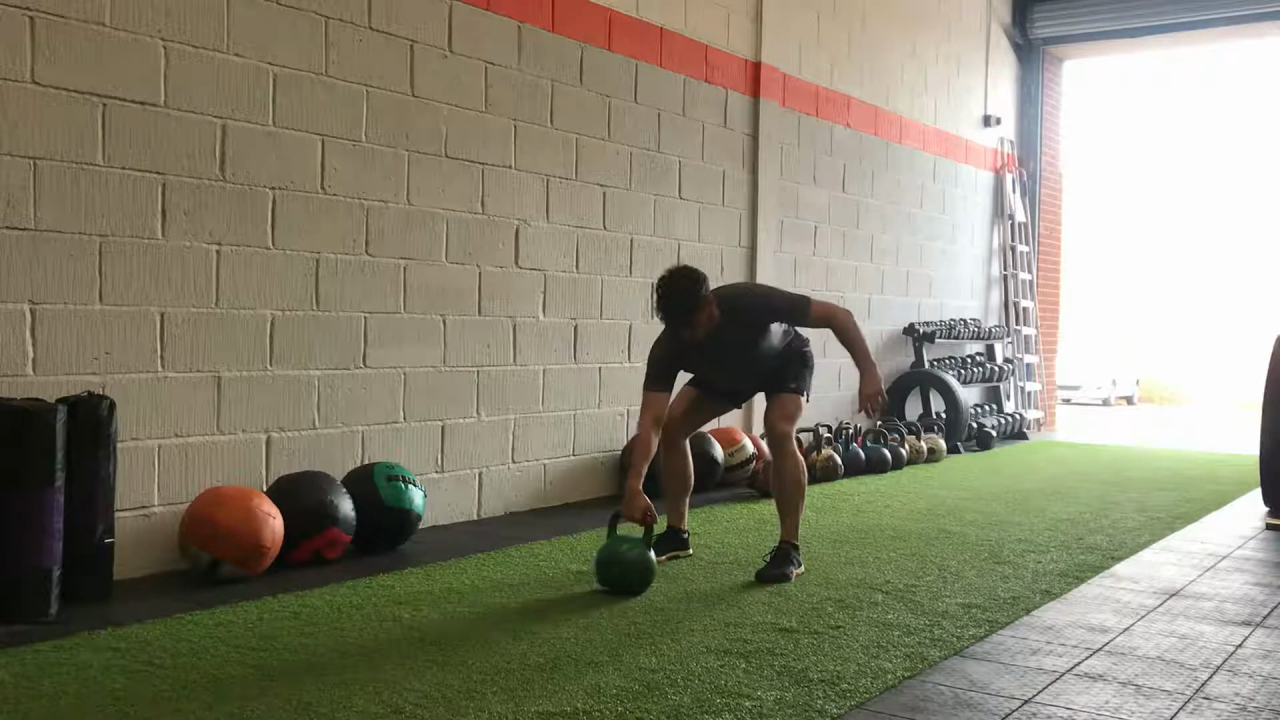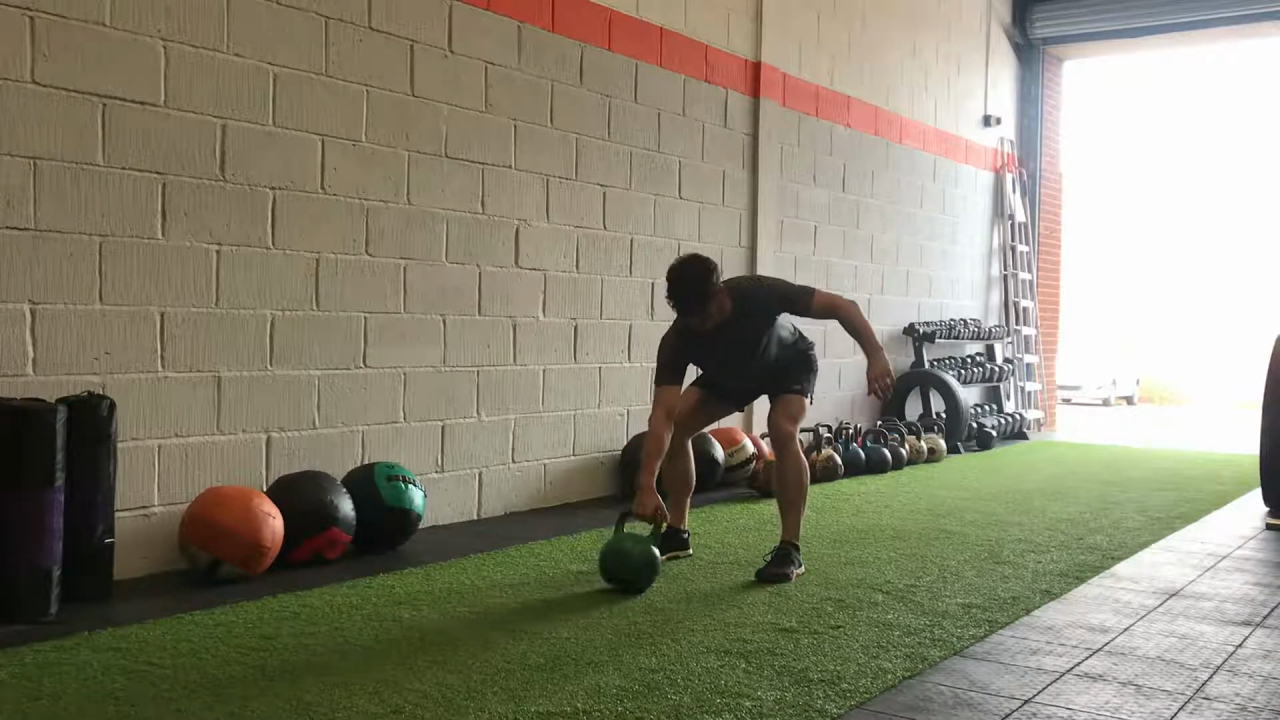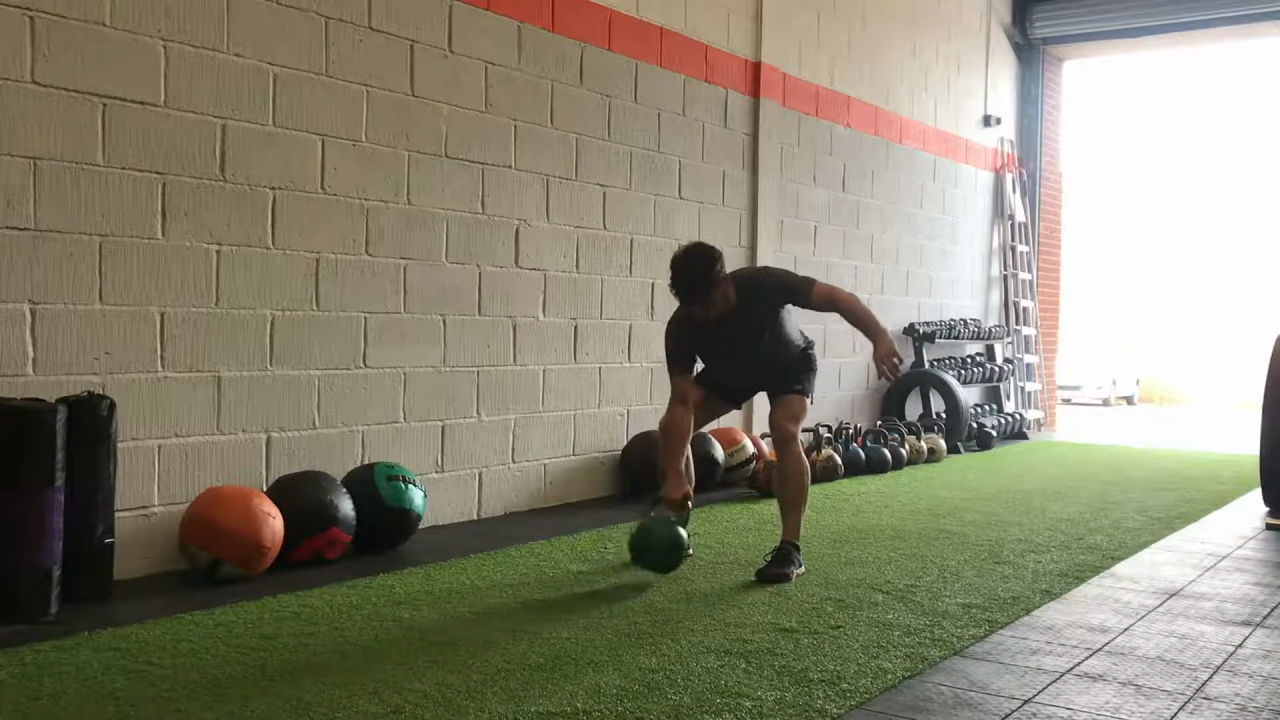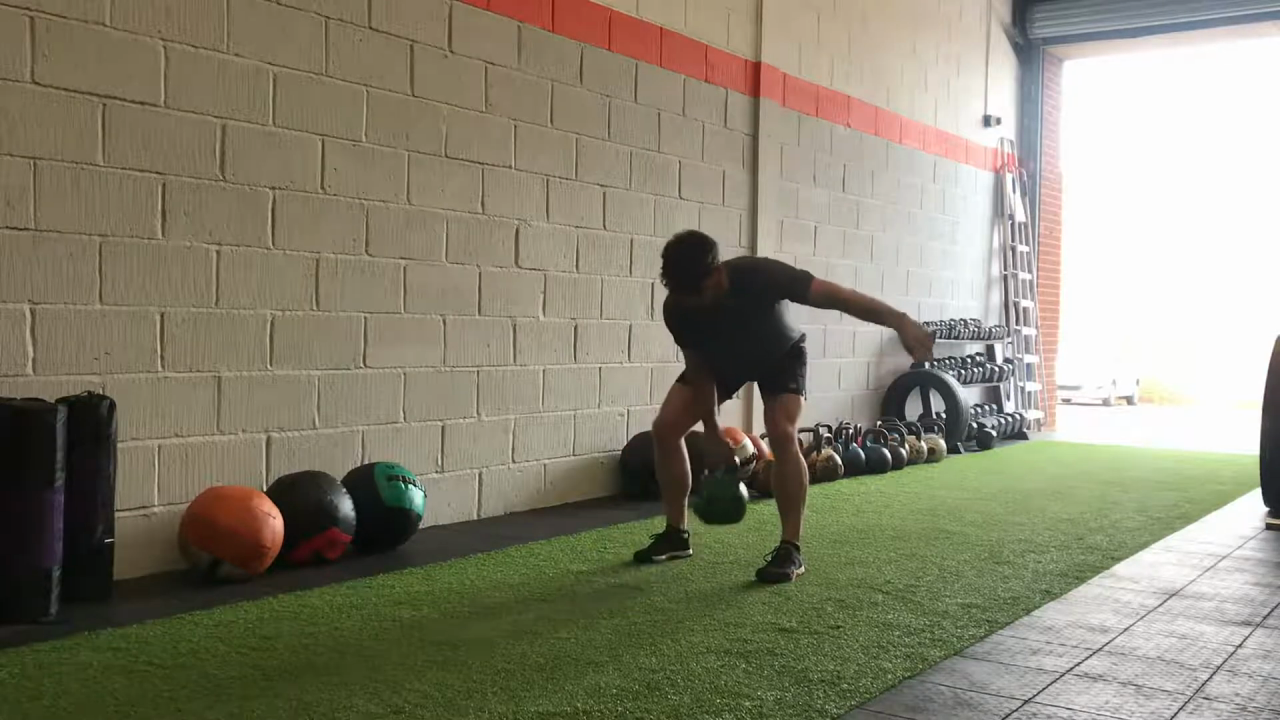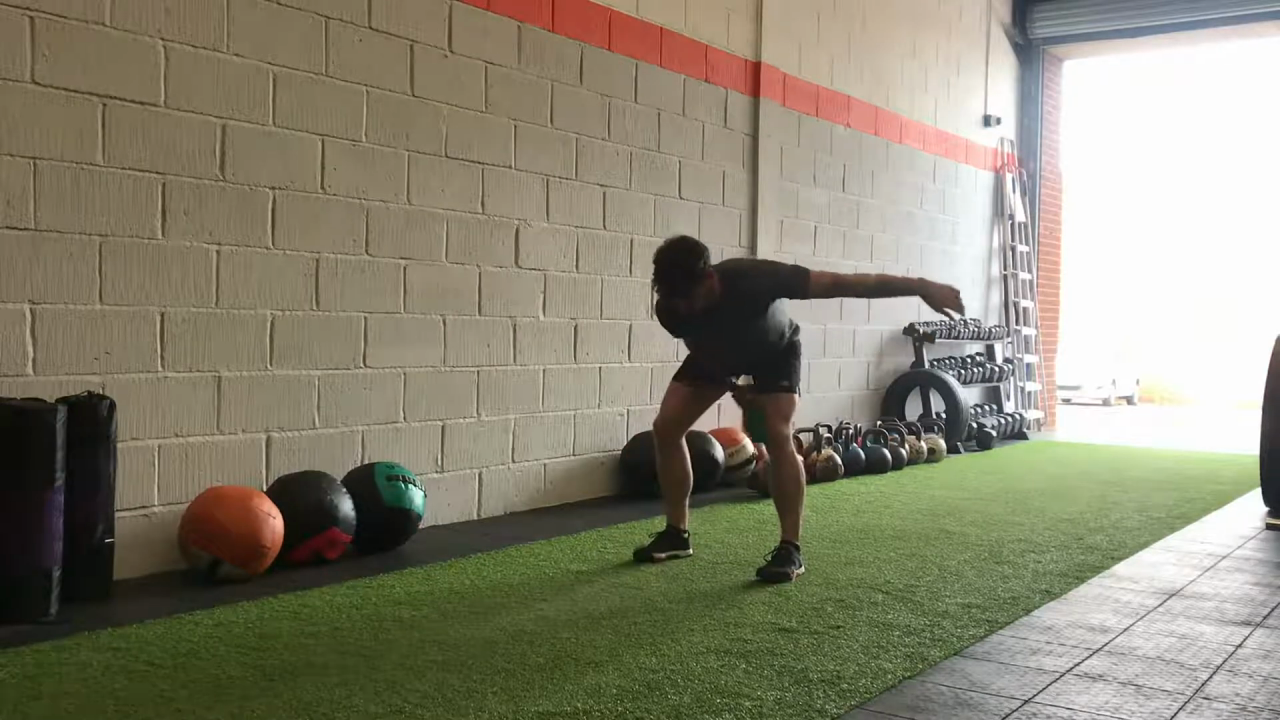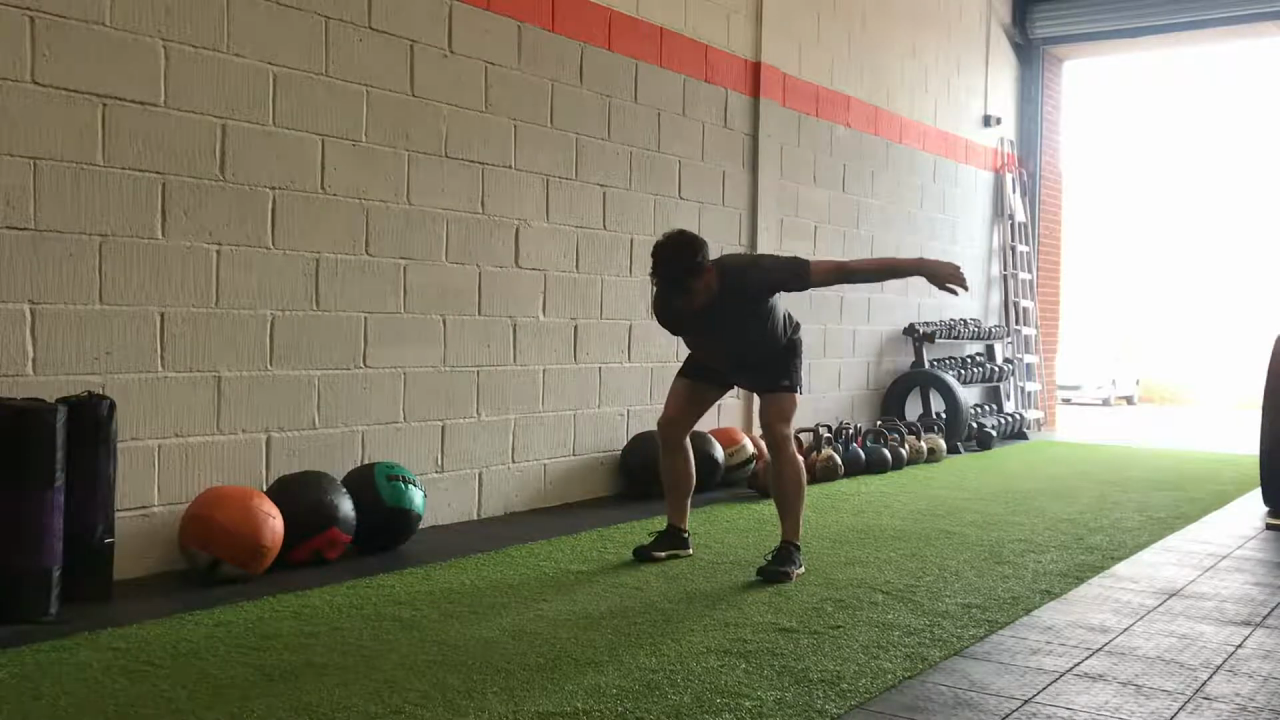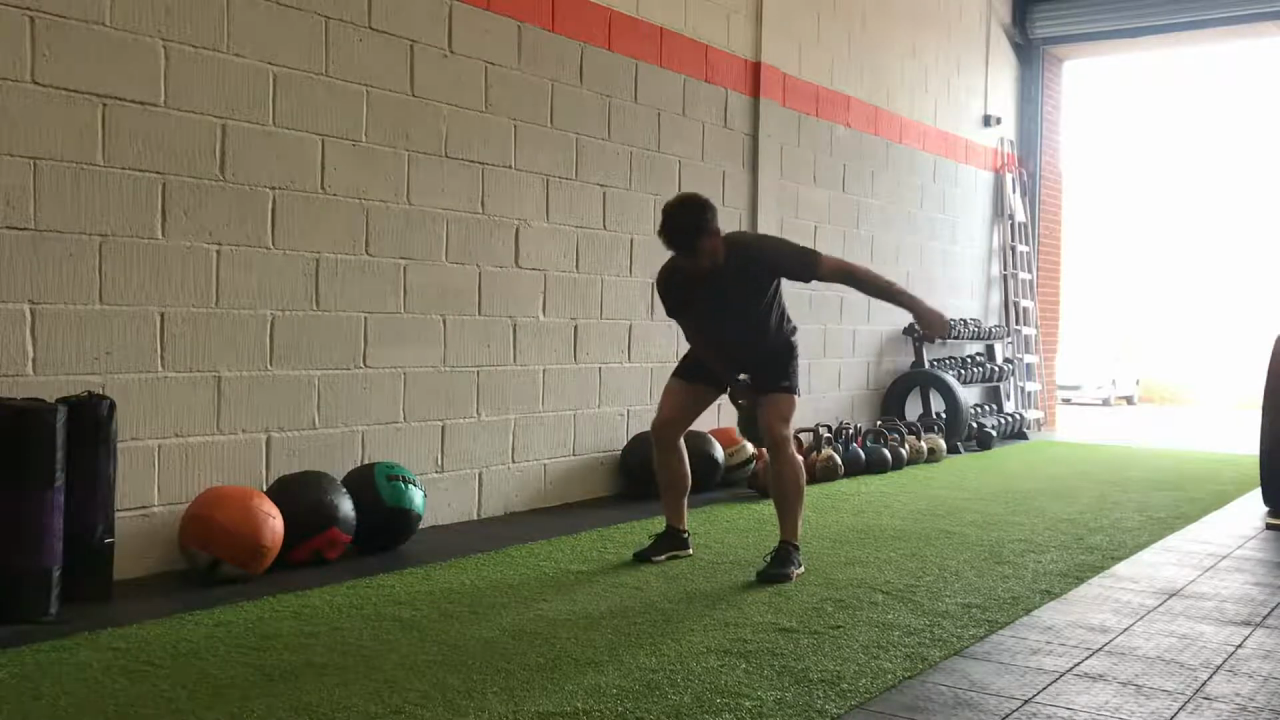
dt=0.2s
person 1, frame 1
left shoulder: (751, 302)
right shoulder: (668, 348)
left elbow: (837, 315)
right elbow: (651, 421)
left wrist: (868, 372)
right wrist: (633, 488)
left hip: (786, 361)
right hip: (724, 375)
left knee: (779, 431)
right knee: (671, 429)
left ankle: (790, 550)
right ankle: (677, 534)
person 1, frame 2
left shoulder: (758, 294)
right shoulder: (677, 340)
left elbow: (842, 306)
right elbow: (663, 415)
left wrist: (876, 354)
right wrist: (645, 487)
left hip: (791, 362)
right hip: (729, 376)
left knee: (783, 432)
right knee: (675, 430)
left ankle: (790, 550)
right ankle: (676, 534)
person 1, frame 3
left shoulder: (763, 284)
right shoulder: (682, 328)
left elbow: (837, 298)
right elbow: (684, 403)
left wrist: (880, 340)
right wrist: (674, 477)
left hip: (791, 362)
right hip: (729, 371)
left knee: (785, 432)
right knee: (670, 428)
left ankle: (790, 549)
person 1, frame 4
left shoulder: (757, 276)
right shoulder: (676, 308)
left elbow: (838, 296)
right elbow: (698, 371)
left wrist: (902, 323)
right wrist: (713, 436)
left hip: (781, 354)
right hip: (721, 360)
left knee: (783, 434)
right knee: (666, 427)
left ankle: (790, 549)
right ankle: (675, 534)
person 1, frame 5
left shoulder: (752, 278)
right shoulder: (669, 308)
left elbow: (841, 284)
right elbow: (700, 350)
left wrist: (920, 288)
left hip: (775, 351)
right hip: (717, 355)
left knee: (777, 435)
right knee: (666, 427)
left ankle: (790, 549)
right ankle: (676, 534)
person 1, frame 6
left shoulder: (752, 273)
right shoulder: (666, 305)
left elbow: (843, 270)
right elbow: (700, 347)
left wrist: (922, 267)
right wrist: (743, 378)
left hip: (776, 350)
right hip: (720, 355)
left knee: (777, 434)
right knee: (670, 427)
left ankle: (790, 549)
right ankle: (676, 533)
person 1, frame 7
left shoulder: (764, 254)
right shoulder: (674, 282)
left elbow: (846, 272)
right elbow: (702, 341)
left wrist: (916, 307)
right wrist: (732, 388)
left hip: (773, 349)
right hip: (716, 349)
left knee: (777, 437)
right knee: (664, 427)
left ankle: (789, 549)
right ankle: (675, 534)
